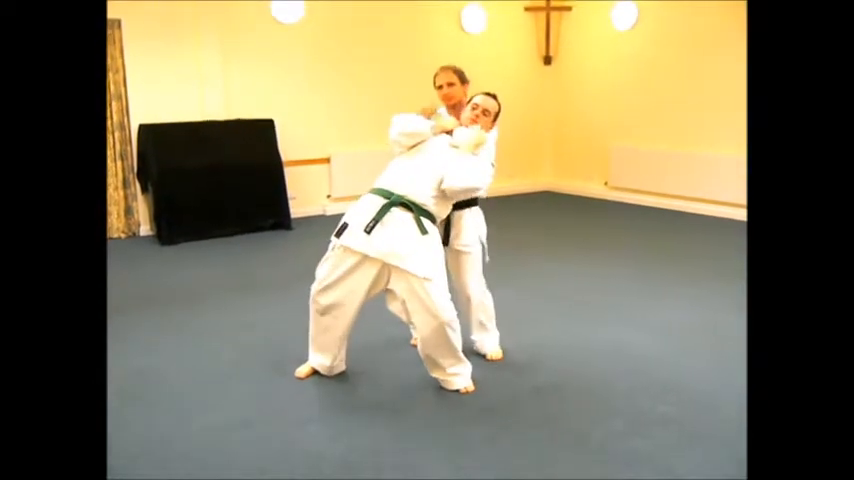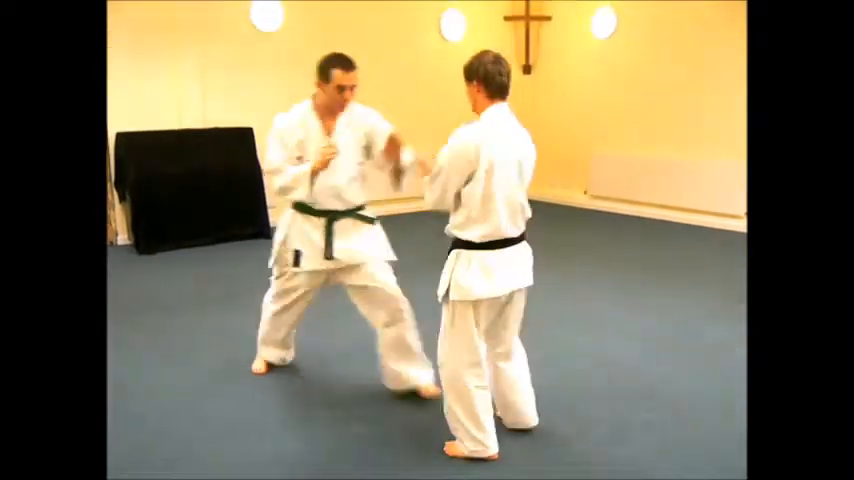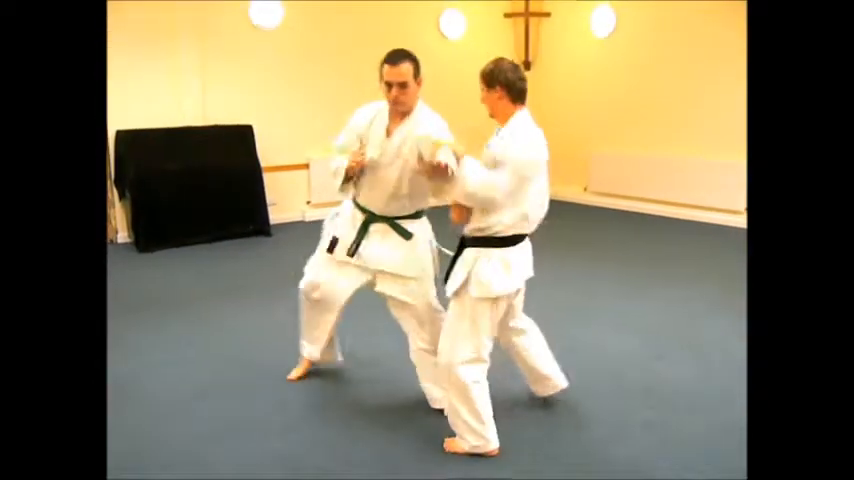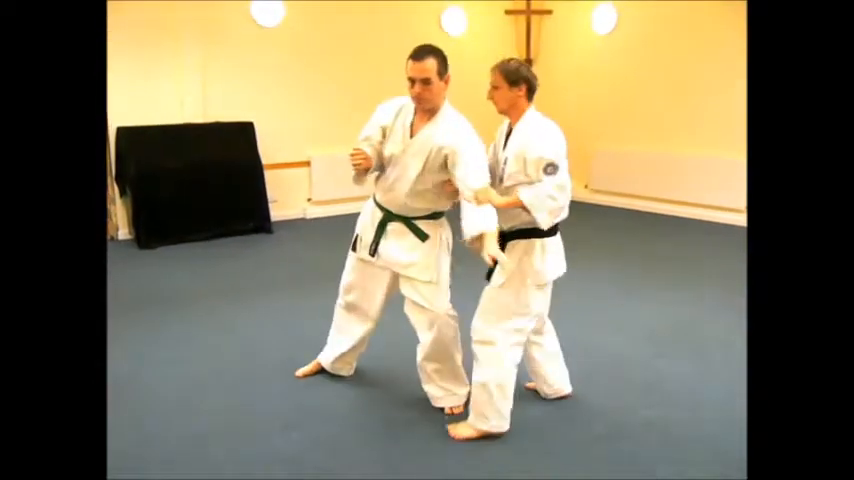
dt=0.3s
person 1, frame 1
left shoulder: (484, 126)
right shoulder: (432, 118)
right elbow: (401, 135)
left hip: (463, 216)
left knee: (471, 285)
left ankle: (486, 339)
person 1, frame 2
left shoulder: (469, 138)
right shoulder: (522, 138)
left elbow: (440, 195)
left wrist: (433, 172)
right wrist: (441, 170)
left hip: (476, 259)
right hip: (514, 254)
left knee: (459, 356)
right knee: (503, 343)
left ankle: (476, 441)
right ankle: (519, 412)
person 1, frame 3
left shoulder: (519, 138)
right shoulder: (519, 134)
left elbow: (489, 190)
left wrist: (460, 161)
right wrist: (464, 206)
left hip: (490, 257)
right hip: (508, 251)
left knee: (461, 350)
right knee: (512, 325)
left ankle: (478, 437)
right ankle: (549, 380)
person 1, frame 4
left shoulder: (544, 133)
right shoulder: (507, 131)
left elbow: (554, 191)
right elbow: (493, 176)
left wrist: (505, 201)
left hip: (532, 247)
right hip: (519, 242)
left knee: (494, 330)
right knee: (531, 321)
left ankle: (488, 418)
right ankle: (553, 383)
person 2, frame 1
left shoulder: (480, 165)
right shoulder: (432, 134)
left elbow: (452, 183)
right elbow: (399, 128)
left wrist: (469, 148)
right wrist: (438, 126)
left hip: (415, 233)
right hip: (371, 215)
left knee: (436, 313)
right knee: (329, 293)
left ankle: (453, 373)
right ankle: (323, 360)
person 2, frame 2
left shoulder: (364, 119)
right shoulder: (288, 124)
left elbow: (398, 160)
right elbow: (281, 182)
left wrist: (397, 155)
right wrist: (313, 168)
left hip: (355, 227)
right hip: (306, 225)
left knee: (389, 302)
right knee: (285, 296)
left ankle: (412, 375)
right ankle: (271, 352)
person 2, frame 3
left shoulder: (430, 127)
right shoulder: (365, 116)
left elbow: (443, 164)
right elbow: (342, 160)
left wrist: (441, 166)
right wrist: (350, 167)
left hip: (404, 232)
right hip: (354, 221)
left knee: (421, 311)
right knee: (318, 287)
left ankle: (446, 391)
right ankle: (317, 353)
person 2, frame 4
left shoulder: (458, 134)
right shoulder: (391, 110)
left elbow: (476, 189)
right elbow: (371, 152)
left wrist: (486, 237)
right wrist: (364, 162)
left hip: (423, 234)
right hip: (378, 220)
left knee: (435, 315)
right knee: (355, 297)
left ankle: (449, 391)
right ankle: (334, 358)
